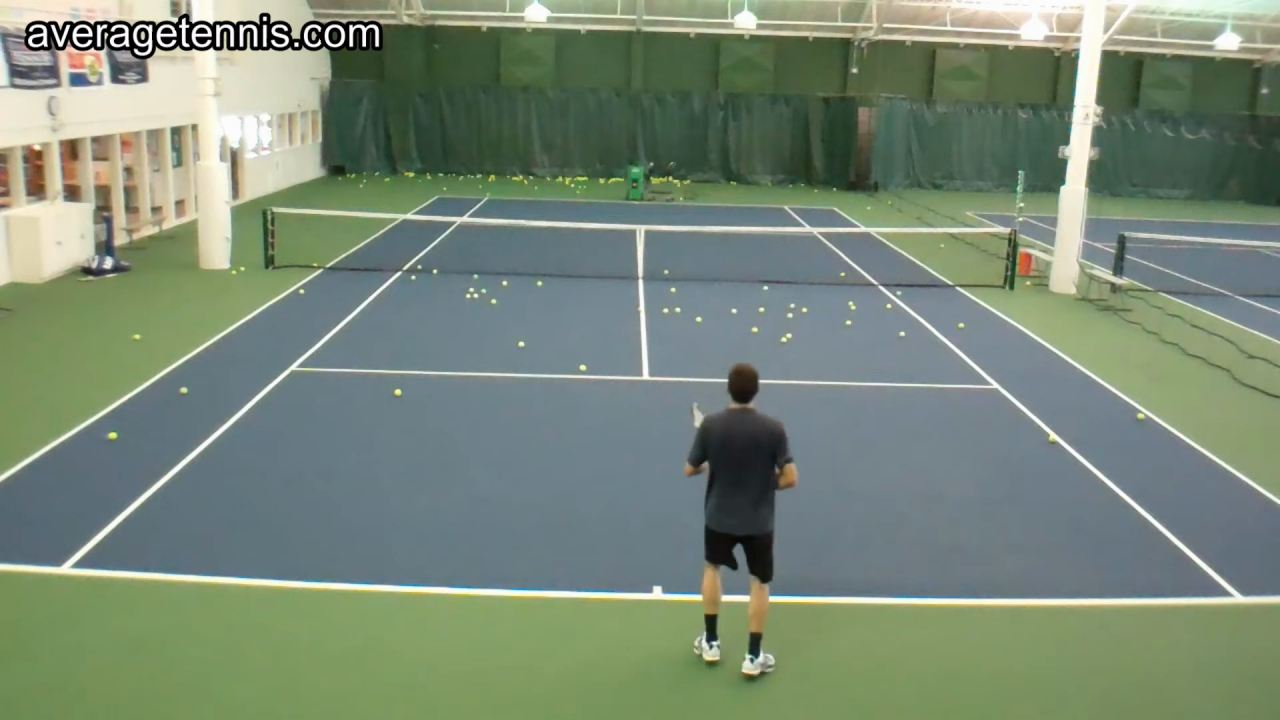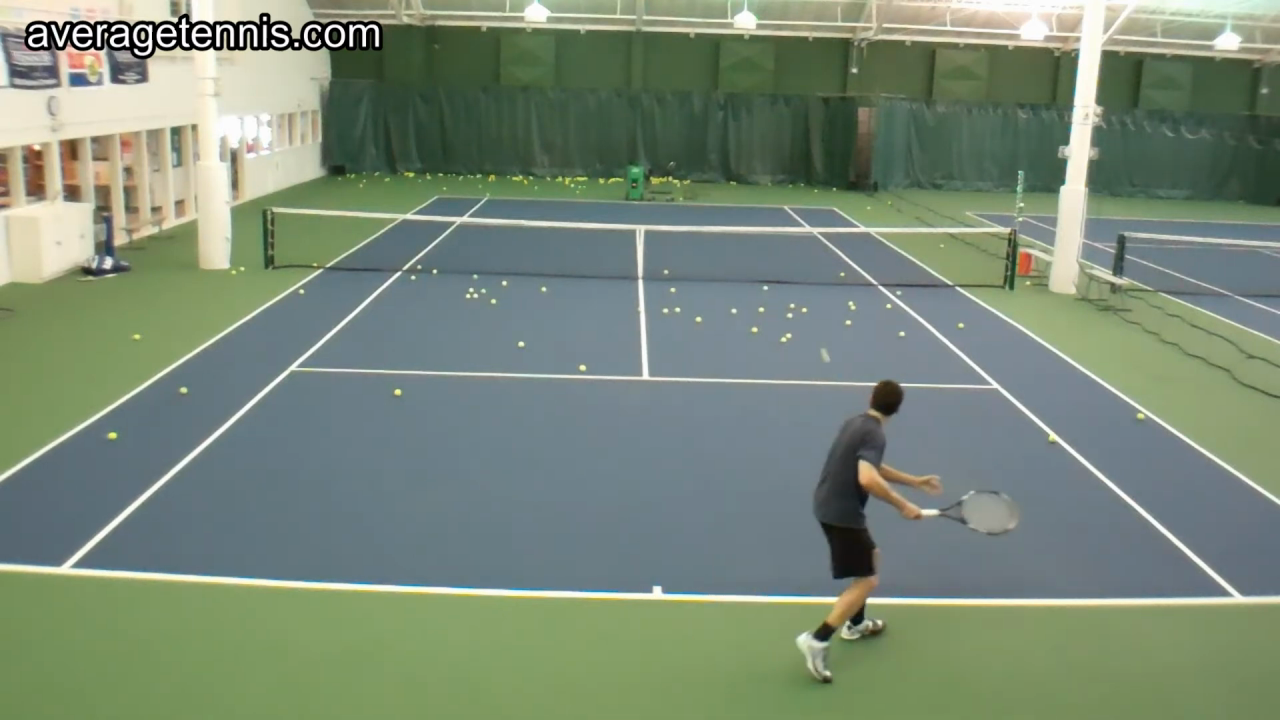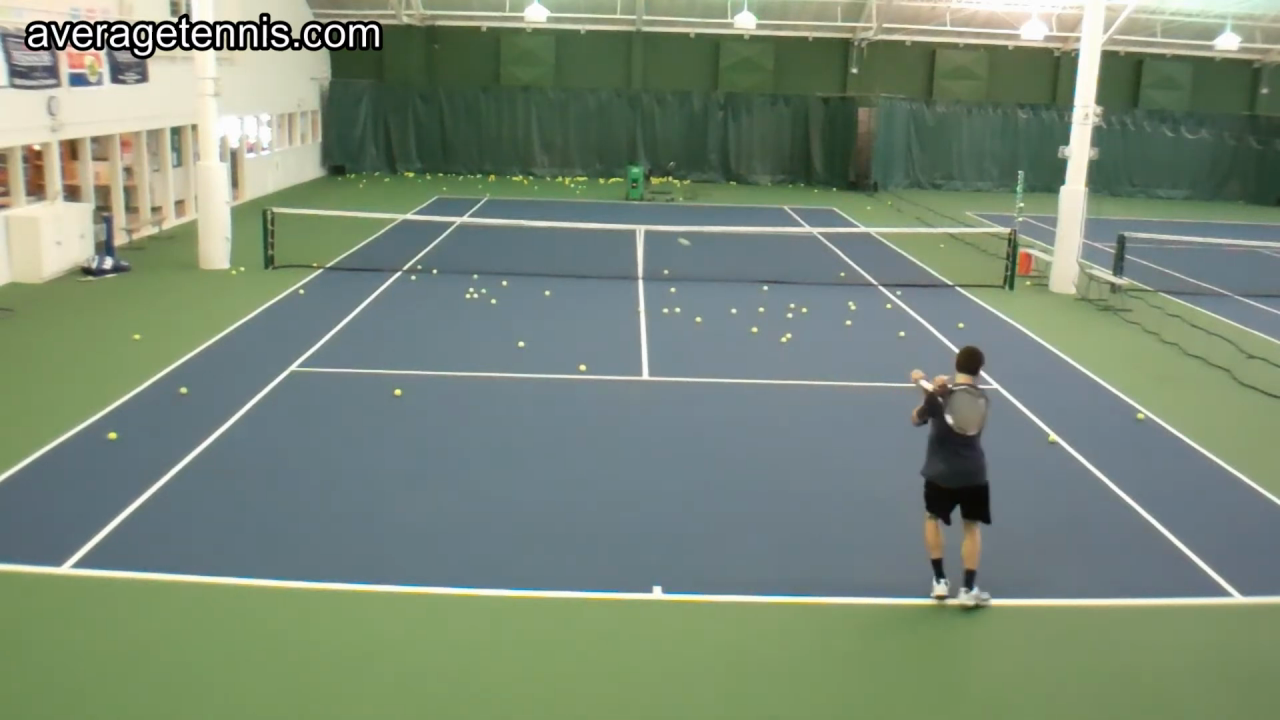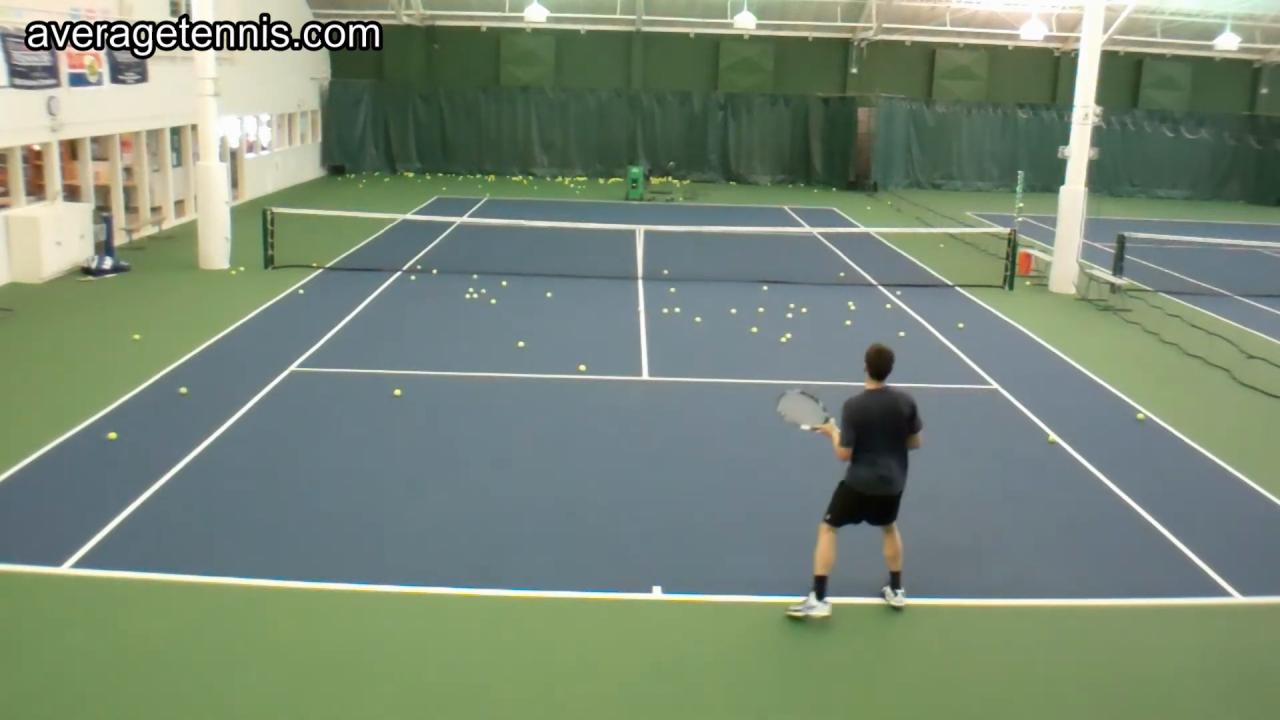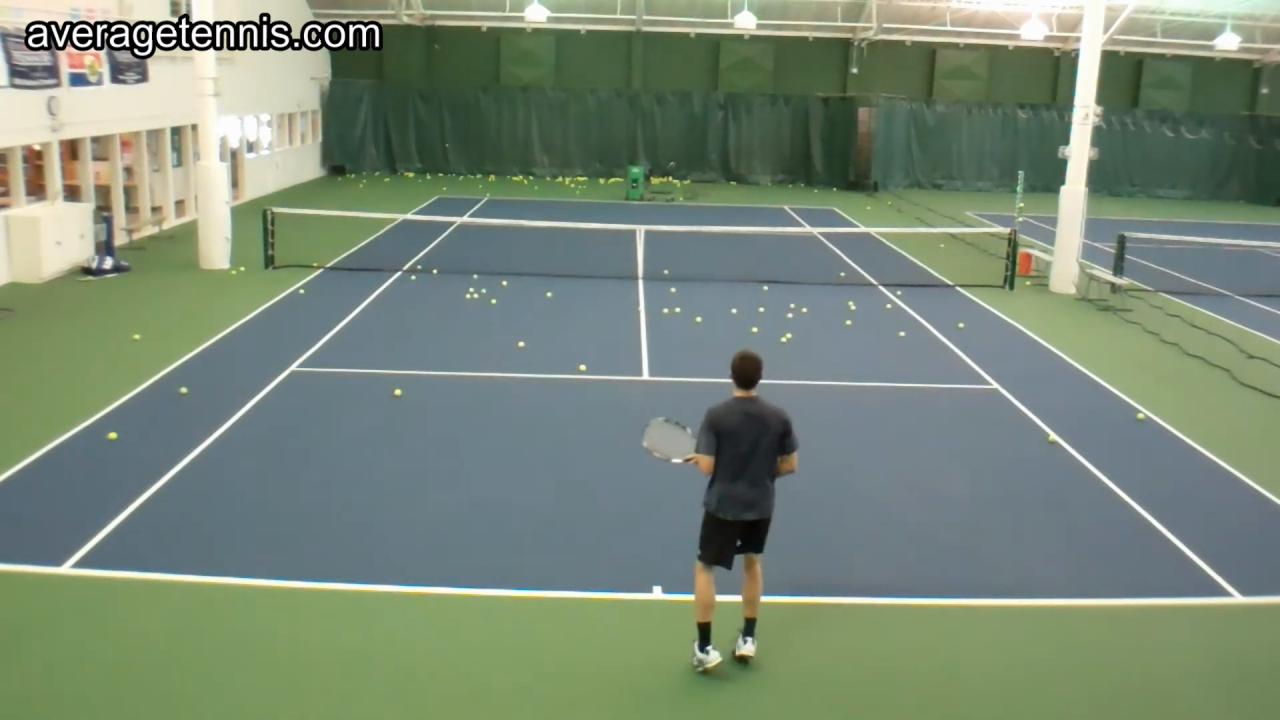
dt=1s
person 1, frame 1
left shoulder: (710, 425)
right shoulder: (773, 429)
left elbow: (690, 470)
right elbow: (789, 479)
left hip: (719, 516)
right hip: (758, 519)
left knee: (712, 568)
right knee: (760, 583)
left ankle: (710, 642)
right ankle: (753, 656)
person 1, frame 2
left shoulder: (856, 423)
right shoulder: (874, 434)
right elbow: (867, 478)
left wrist: (917, 481)
right wrist: (903, 505)
left hip: (829, 507)
right hip: (842, 514)
left knee: (871, 556)
right knee: (866, 581)
left ankle: (856, 624)
right ankle: (816, 641)
person 1, frame 3
left shoulder: (940, 399)
right shoulder: (981, 397)
left elbow: (917, 418)
right wrist: (928, 384)
left hip: (941, 474)
right hip: (974, 475)
left knee: (933, 519)
right knee: (972, 527)
left ankle: (940, 581)
right ankle: (969, 589)
person 1, frame 4
left shoulder: (853, 407)
right shoulder: (906, 402)
left elbow: (844, 455)
right elbow: (915, 443)
left wrist: (833, 434)
left hip: (860, 482)
right hip: (892, 481)
left knee: (827, 530)
right knee: (889, 528)
left ankle: (818, 599)
right ankle: (896, 591)
person 1, frame 5
left shoulder: (716, 415)
right shoulder: (779, 417)
left elbow: (706, 467)
right elbow: (790, 465)
left wrist: (701, 457)
left hip: (724, 506)
right hip: (762, 505)
left knee: (703, 570)
right knee: (752, 565)
left ankle: (707, 648)
right ankle: (747, 638)
